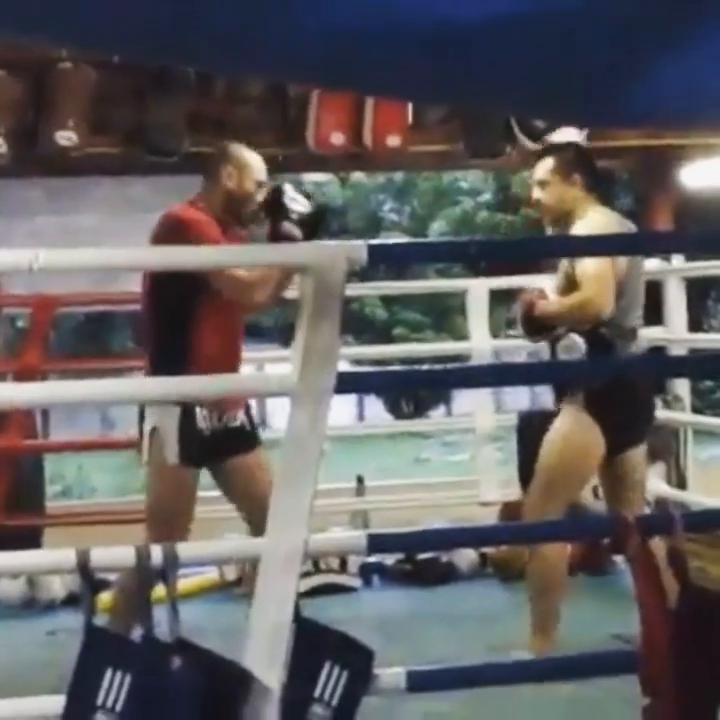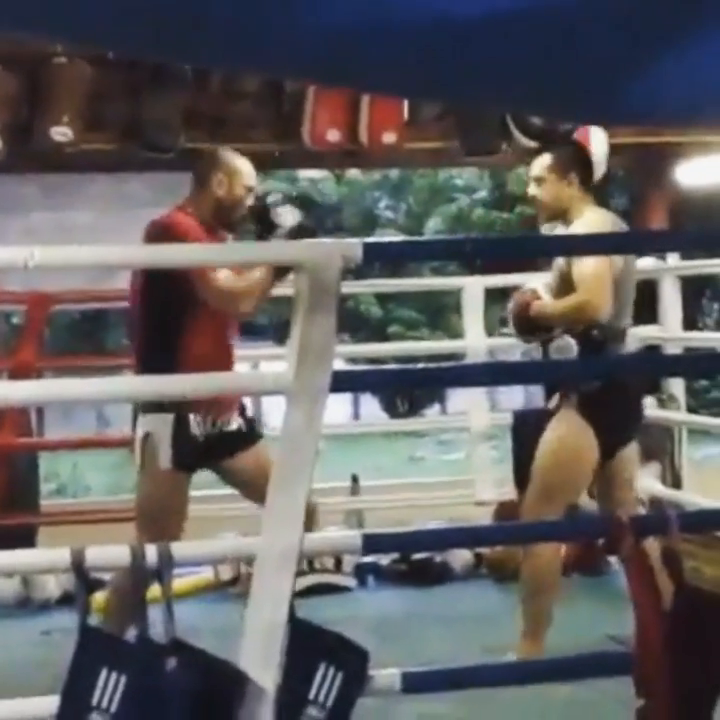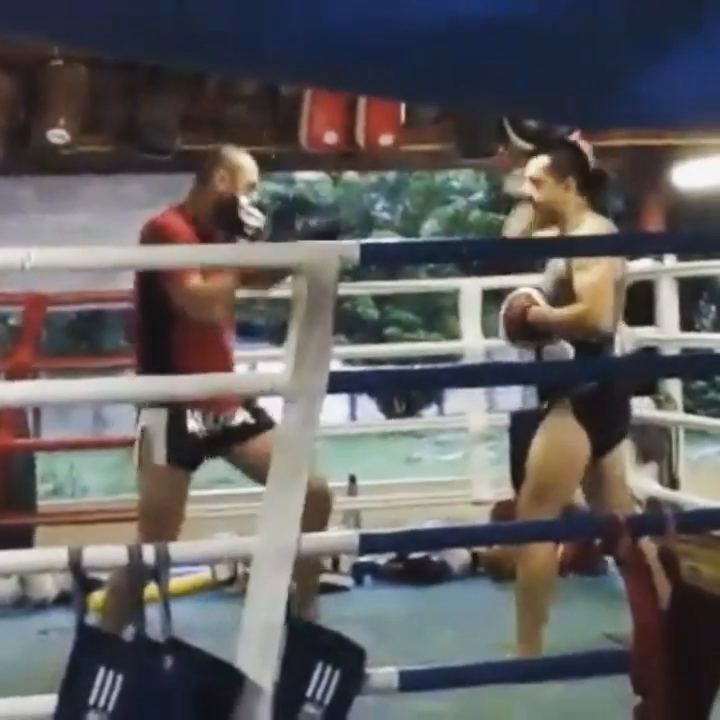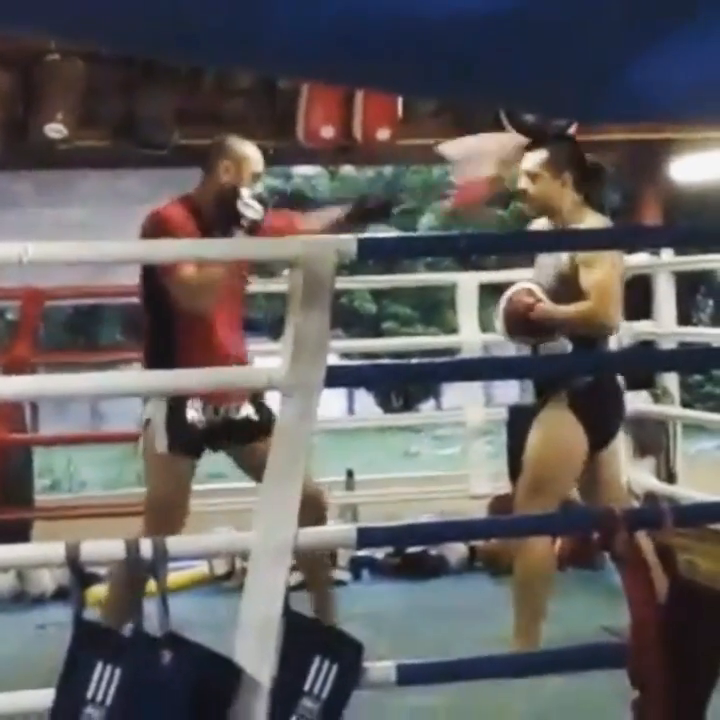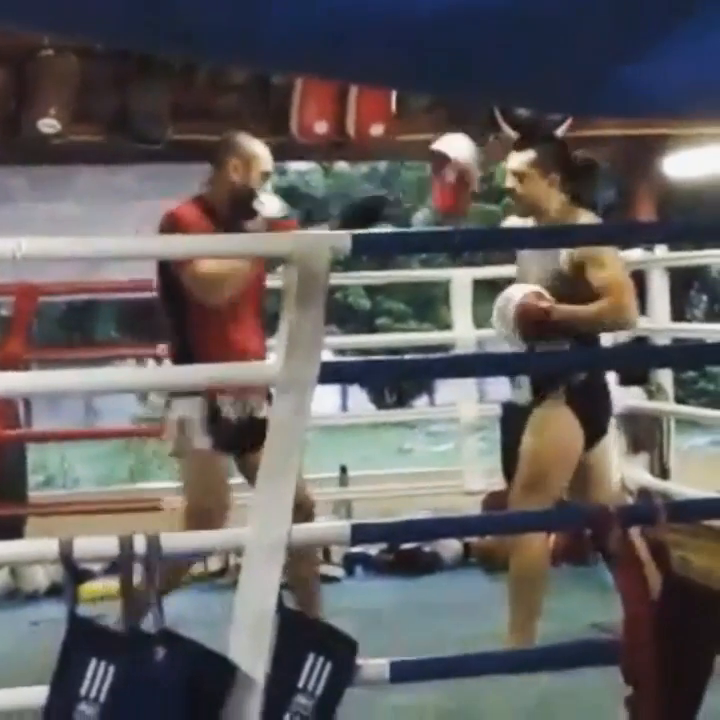
dt=0.1s
person 1, frame 1
left shoulder: (592, 228)
right shoulder: (607, 226)
left elbow: (597, 302)
left wrist: (543, 309)
left hip: (600, 390)
right hip: (624, 387)
left knee: (539, 515)
right knee: (633, 519)
left ankle: (540, 649)
person 1, frame 2
left shoulder: (590, 229)
right shoulder: (592, 226)
left elbow: (595, 305)
left wrist: (539, 310)
left hip: (592, 391)
right hip: (612, 388)
left knee: (537, 519)
right knee: (627, 519)
left ankle: (529, 652)
person 1, frame 3
left shoulder: (592, 239)
right shoulder: (564, 235)
left elbow: (597, 318)
left wrist: (535, 317)
left hip: (582, 395)
right hip: (595, 394)
left knee: (532, 521)
right knee: (620, 521)
left ankle: (526, 654)
person 1, frame 4
left shoulder: (592, 235)
right shoulder: (545, 229)
left elbow: (605, 315)
left wrist: (540, 313)
left hip: (577, 389)
right hip: (582, 388)
left knee: (530, 515)
right knee: (616, 515)
left ankle: (524, 648)
person 1, frame 5
left shoulder: (585, 234)
left elbow: (623, 309)
left wrist: (555, 317)
left hip: (570, 387)
right hip: (548, 385)
left knee: (524, 513)
right knee: (604, 514)
left ankle: (518, 644)
person 2, frame 1
left shoulder: (230, 232)
right shoulder: (184, 223)
left elbow: (265, 296)
right elbow: (249, 293)
left wrist: (291, 238)
right wrist: (286, 240)
left hip: (227, 408)
right hip: (180, 410)
left knee: (273, 527)
right knee: (165, 546)
person 2, frame 2
left shoulder: (216, 237)
right shoulder: (174, 229)
left elbow: (249, 299)
right elbow: (235, 300)
left hip: (223, 410)
right hip: (173, 413)
left knee: (297, 511)
right knee: (156, 547)
person 2, frame 3
left shoulder: (225, 228)
right shoulder: (170, 231)
left elbow: (266, 277)
right elbow: (205, 307)
left hip: (228, 401)
right hip: (173, 410)
left knee: (314, 496)
right knee: (156, 545)
left ankle: (305, 625)
person 2, frame 4
left shoulder: (237, 220)
right shoulder: (168, 221)
left elbow: (306, 228)
right elbow: (195, 296)
left wrist: (357, 210)
right wrist: (237, 235)
left hip: (238, 394)
right hip: (181, 402)
left knee: (309, 502)
right knee: (160, 534)
left ankle: (328, 630)
person 2, frame 5
left shoulder: (249, 220)
right shoulder: (183, 221)
right elbow: (212, 290)
right wrist: (253, 232)
left hip: (250, 396)
right hip: (203, 399)
left knee: (298, 510)
right knee: (205, 530)
